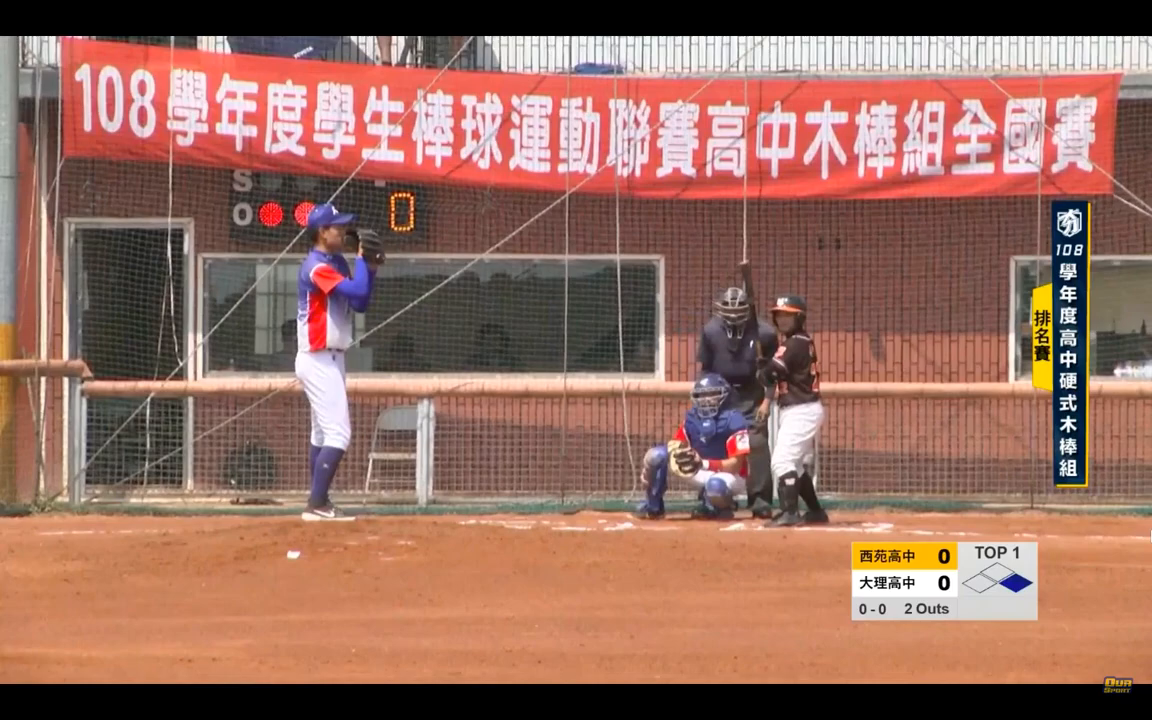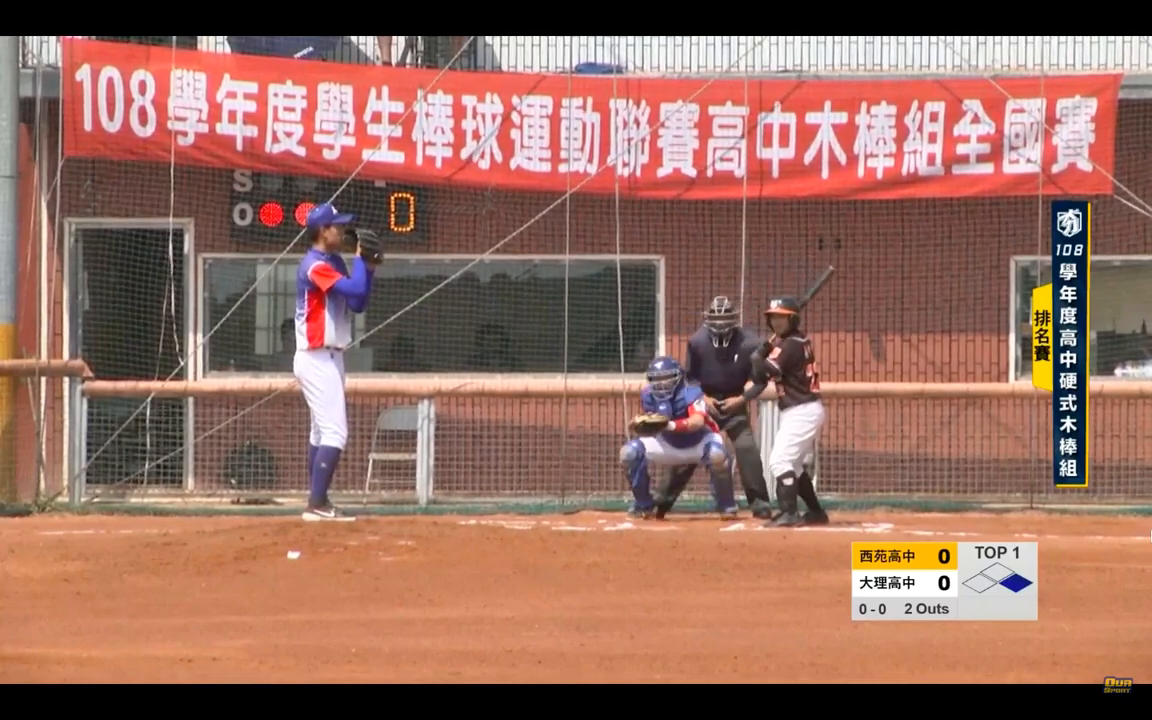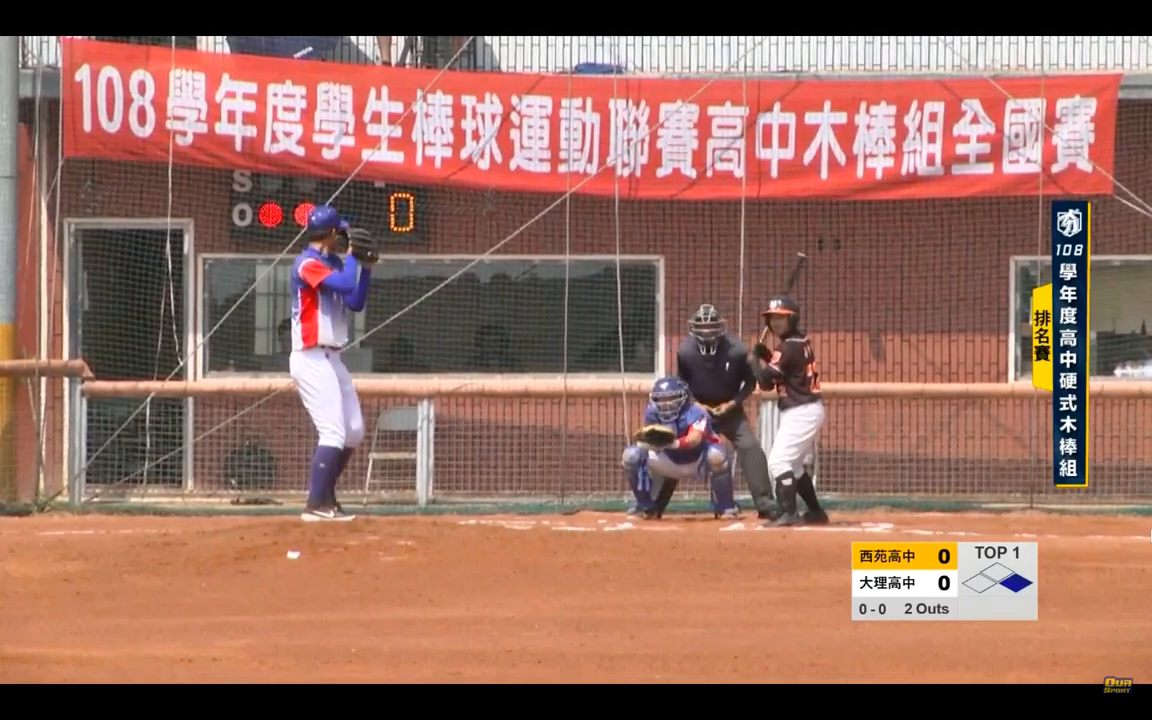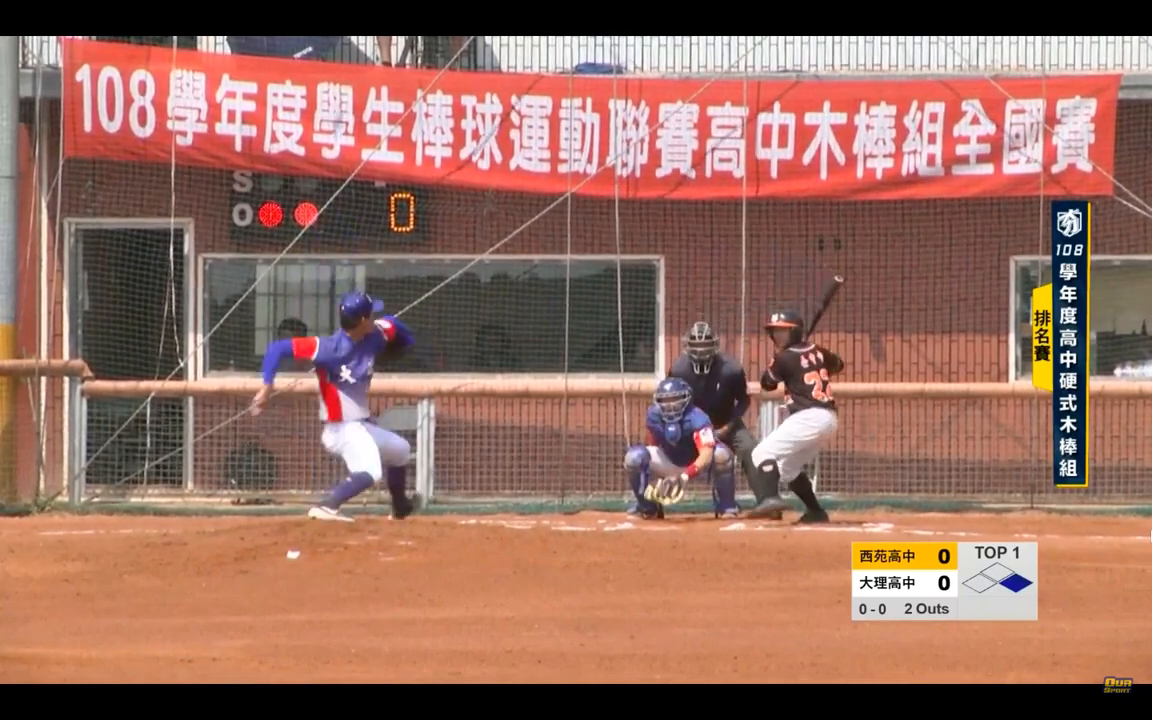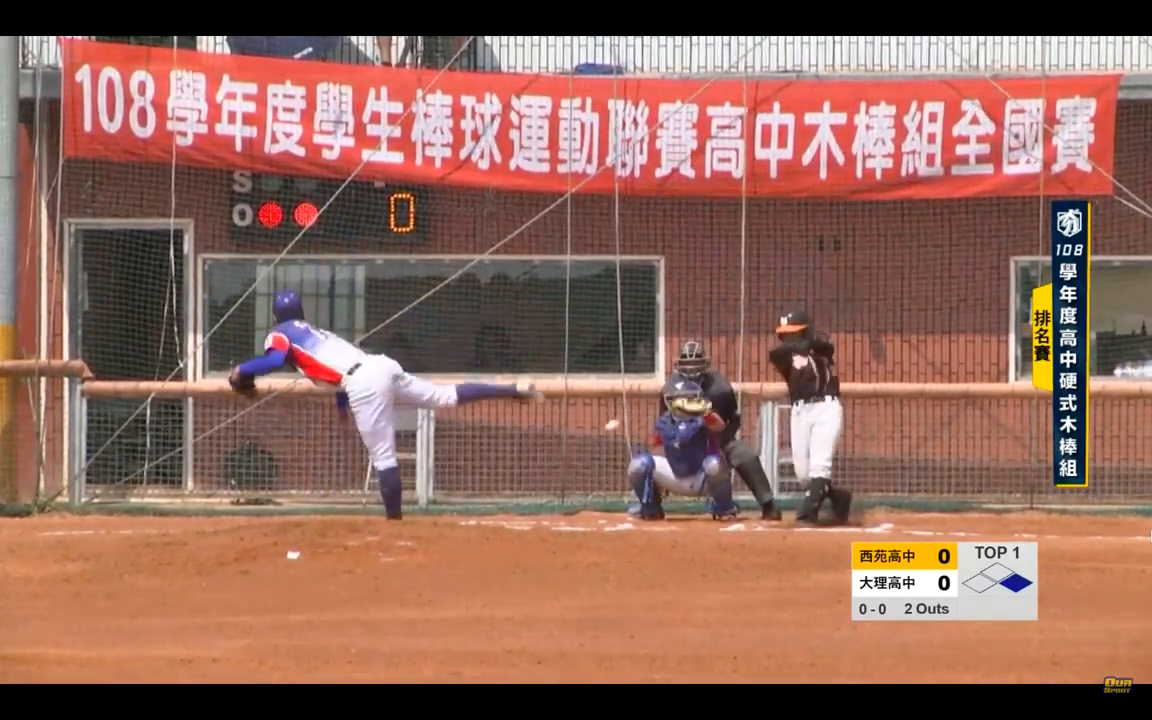
dt=0.7s
person 1, frame 1
left shoulder: (338, 263)
right shoulder: (317, 267)
left elbow: (360, 304)
right elbow: (357, 292)
left wrist: (371, 267)
right wrist: (361, 258)
left hip: (329, 359)
right hip: (319, 361)
left knee: (323, 434)
right knee: (338, 434)
left ankle: (319, 502)
right ankle: (316, 505)
person 1, frame 2
left shoulder: (335, 263)
right shoulder: (315, 265)
left elbow: (358, 304)
right elbow: (356, 290)
left wrist: (369, 268)
right wrist: (359, 258)
left hip: (330, 358)
right hip: (317, 359)
left knee: (322, 433)
right knee: (334, 433)
left ankle: (319, 501)
right ankle: (316, 505)
person 1, frame 3
left shoulder: (335, 263)
right shoulder: (307, 263)
left elbow: (356, 303)
right elbow: (342, 285)
left wrist: (365, 268)
right wrist: (351, 256)
left hip: (333, 359)
right hip: (311, 360)
left knee: (353, 432)
right knee: (334, 432)
left ankle: (325, 492)
right ankle: (316, 505)
person 1, frame 4
left shoulder: (374, 335)
right shoulder: (327, 348)
left elbow: (399, 333)
right elbow: (277, 347)
right wrist: (267, 386)
left hip: (361, 424)
right hip: (343, 427)
left knee: (401, 450)
right knee: (370, 472)
left ankle: (401, 506)
right ankle: (327, 507)
person 1, frame 5
left shoulder: (279, 333)
right shoulder: (310, 331)
left elbow: (277, 360)
left wrist: (242, 371)
right wrist: (342, 404)
left hip: (365, 388)
right hip: (383, 367)
left knee: (382, 457)
right knee: (445, 397)
left ankle: (394, 519)
right ankle: (513, 391)
person 2, frame 1
left shoulder: (794, 343)
right shoulder: (802, 341)
left elbow: (768, 377)
right elbow: (784, 371)
left wrist: (763, 367)
right wrist: (770, 364)
left hip: (801, 411)
right hip: (801, 410)
left knee: (782, 460)
right knee: (795, 464)
left ankle: (790, 513)
right ankle: (816, 512)
person 2, frame 2
left shoulder: (789, 345)
right shoulder: (800, 341)
left elbow: (760, 375)
right elbow: (782, 369)
left wrist: (760, 353)
right wrist: (769, 353)
left hip: (800, 412)
right hip: (806, 410)
left knee: (779, 461)
right knee: (793, 464)
left ankle: (789, 513)
right ankle: (815, 511)
person 2, frame 3
left shoulder: (788, 347)
right shoulder: (801, 341)
left elbow: (766, 382)
right elbow: (783, 369)
left wrist: (754, 359)
right wrist: (765, 355)
left hip: (800, 412)
right hip: (808, 410)
left knee: (779, 462)
right knee: (793, 464)
left ankle: (788, 514)
right ankle: (815, 512)
person 2, frame 4
left shoulder: (784, 357)
right shoulder: (817, 350)
left elbow: (767, 384)
right elbow: (838, 365)
left hip: (809, 417)
right hip: (827, 418)
left knee: (763, 453)
right knee: (789, 467)
right ankle: (816, 511)
person 2, frame 5
left shoulder: (819, 344)
right shoulder: (782, 352)
left elbow: (827, 346)
right elbow: (778, 354)
left wrist: (811, 341)
right wrist: (799, 344)
left hip: (826, 408)
right hip: (800, 412)
left knee: (820, 463)
right knee: (803, 470)
left ankle: (809, 512)
right ankle: (838, 498)
person 3, frame 1
left shoulder: (764, 333)
right shoulder: (710, 331)
right elbow: (705, 368)
left wrist: (767, 399)
left hip: (752, 395)
left knee: (758, 445)
left ankle: (760, 500)
person 3, frame 2
left shoulder: (749, 343)
right shoulder: (697, 340)
right elbow: (690, 375)
left wrist: (741, 399)
right wrist: (703, 397)
left hip: (735, 402)
right hip: (706, 401)
left knee: (748, 449)
left ankle: (759, 502)
right ankle: (666, 498)
person 3, frame 3
left shoulder: (738, 350)
right shoulder: (686, 350)
left elbow: (750, 383)
right elbow: (682, 384)
left wrist: (732, 403)
right wrist: (695, 404)
left hip: (731, 409)
left knee: (750, 448)
left ankle: (765, 504)
right ankle: (654, 505)
person 3, frame 4
left shoulder: (731, 368)
right shoulder: (679, 368)
left elbow: (744, 400)
left wrist: (727, 427)
left hip: (727, 422)
left knee: (750, 451)
left ankle: (770, 503)
person 3, frame 5
left shoulder: (721, 388)
left elbow: (735, 420)
left wrist: (718, 441)
left hip: (718, 438)
left knee: (748, 457)
left ankle: (768, 506)
person 4, frame 1
left shoulder: (733, 420)
right shoulder: (692, 416)
left elbow: (736, 464)
right elbow: (675, 444)
left wrist: (705, 464)
left hip: (727, 473)
right hip: (698, 471)
left knee: (716, 487)
right knee: (655, 455)
left ankle: (722, 506)
right ankle: (653, 508)
person 4, frame 2
left shoulder: (691, 394)
right shoulder: (648, 396)
left elbow: (698, 422)
left wrist: (671, 425)
left hip: (699, 443)
right hip: (668, 445)
left knee: (717, 455)
right knee: (629, 452)
left ankle: (727, 505)
right ankle: (645, 505)
person 4, frame 3
left shoulder: (694, 413)
right shoulder: (652, 413)
left elbow: (694, 439)
left wrist: (674, 444)
left hip: (699, 462)
right hip: (670, 461)
left knee: (716, 454)
right knee: (631, 455)
left ankle: (725, 507)
right ankle: (645, 507)
person 4, frame 4
left shoulder: (697, 418)
right shoulder: (654, 416)
left elbow: (706, 455)
right elbow: (653, 445)
left wrist: (684, 477)
left hip: (697, 465)
right hip: (670, 463)
left knee: (721, 453)
right knee: (634, 457)
left ankle: (726, 507)
right ankle: (646, 507)
person 4, frame 5
left shoulder: (703, 418)
right shoulder: (663, 422)
left elbow: (719, 426)
left wrist: (705, 413)
left hip: (702, 480)
right hip: (674, 477)
left knee: (714, 464)
right knee: (639, 464)
left ankle: (724, 508)
right ankle: (650, 508)
